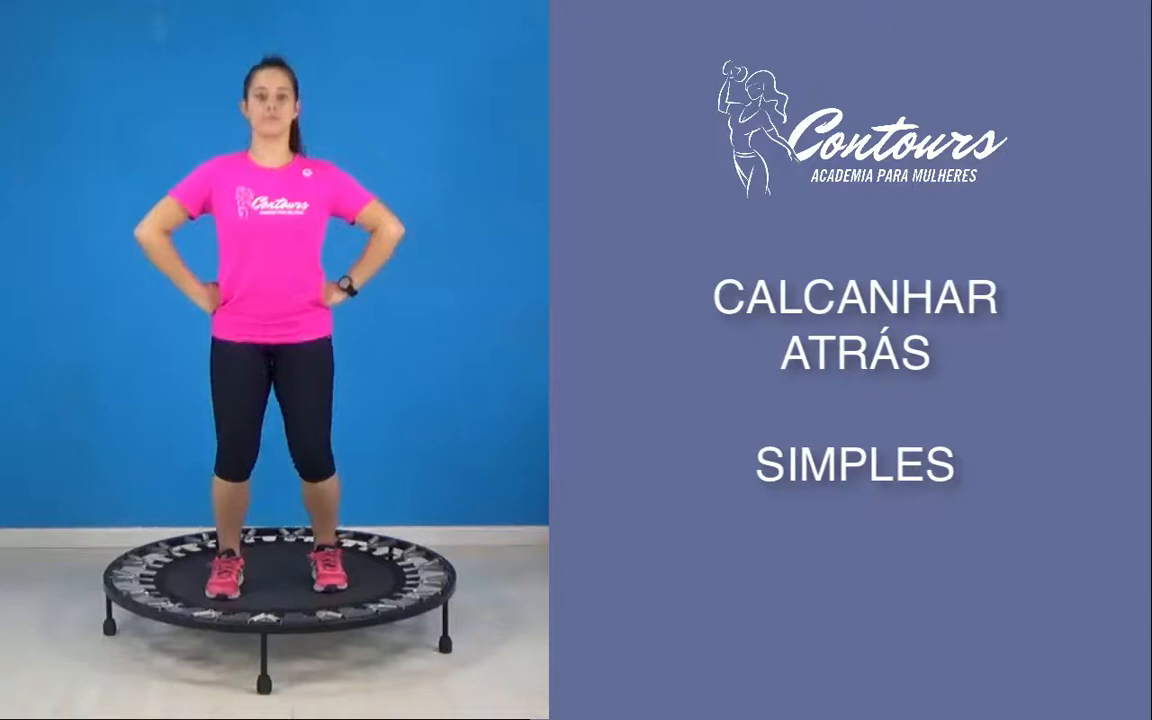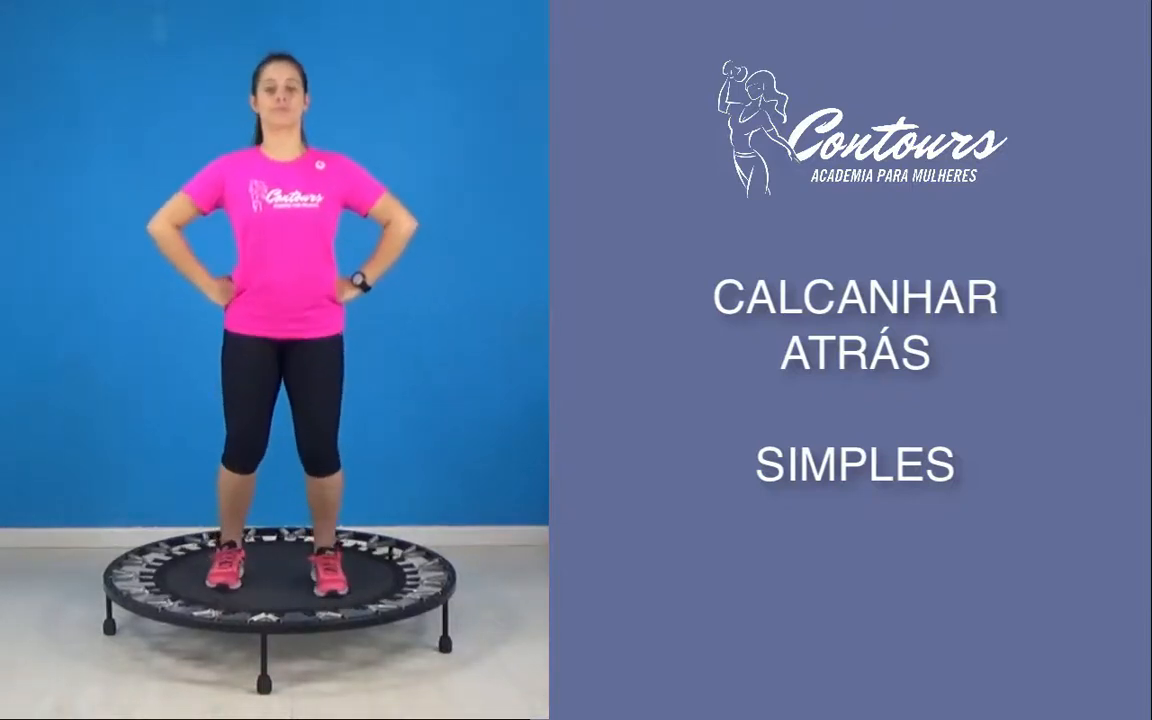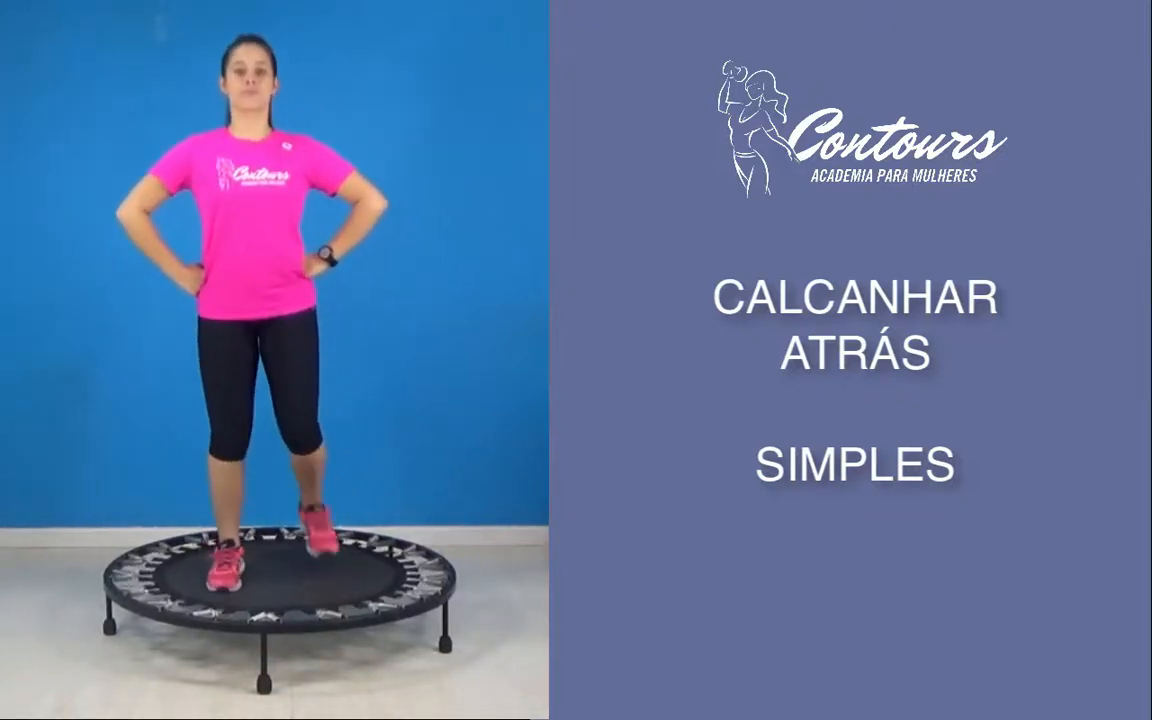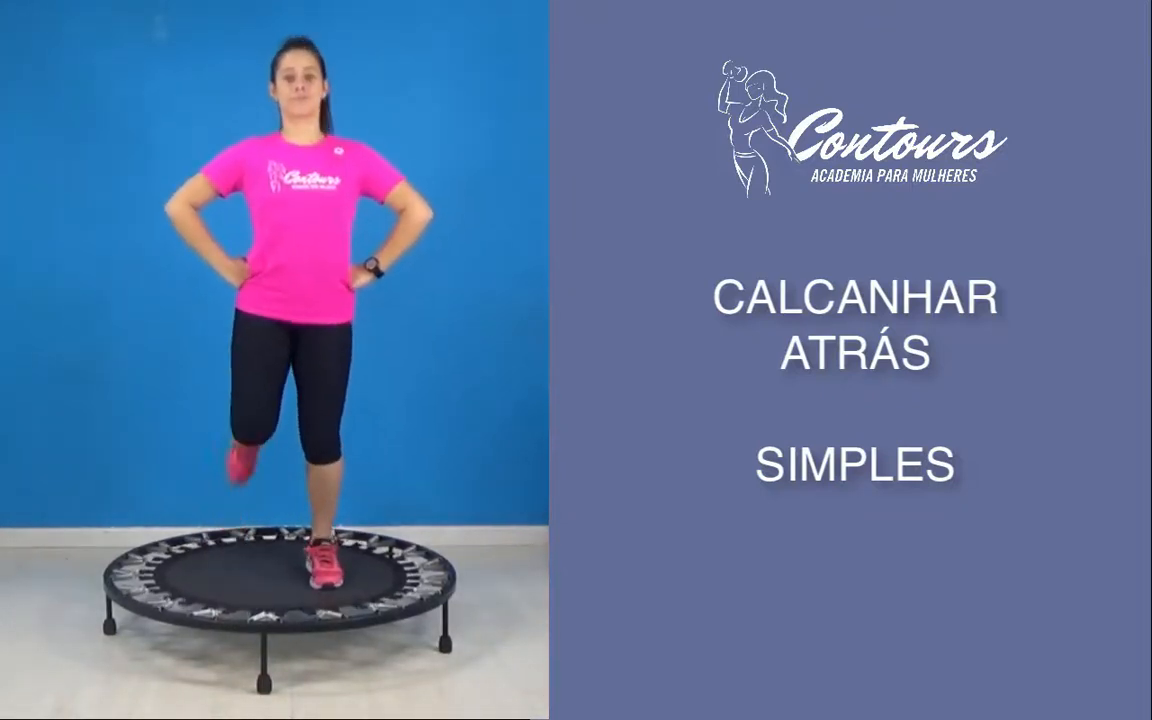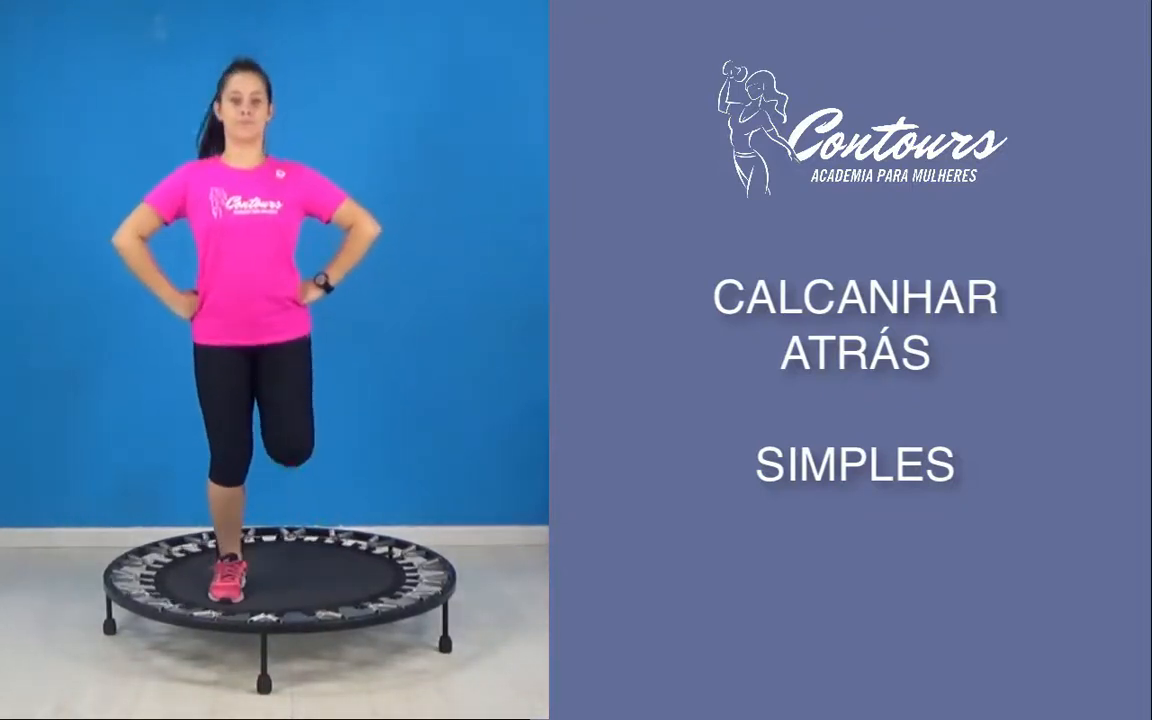
dt=1s
person 1, frame 1
left shoulder: (323, 178)
right shoulder: (217, 174)
left elbow: (390, 230)
right elbow: (150, 231)
left wrist: (346, 286)
right wrist: (198, 292)
left hip: (306, 339)
right hip: (236, 340)
left knee: (313, 456)
right knee: (235, 457)
left ankle: (326, 550)
right ankle: (228, 556)
person 1, frame 2
left shoulder: (337, 171)
right shoulder: (229, 169)
left elbow: (402, 224)
right elbow: (162, 226)
left wrist: (359, 282)
right wrist: (211, 286)
left hip: (318, 333)
right hip: (249, 333)
left knee: (320, 450)
right knee: (243, 447)
left ankle: (327, 550)
right ankle: (229, 549)
person 1, frame 3
left shoulder: (303, 152)
right shoulder: (196, 151)
left elbow: (372, 201)
right elbow: (131, 211)
left wrist: (326, 258)
right wrist: (180, 272)
left hip: (291, 311)
right hip: (221, 315)
left knee: (300, 428)
right knee: (228, 434)
left ankle: (313, 508)
right ankle: (228, 547)
person 1, frame 4
left shoulder: (354, 158)
right shoulder: (249, 154)
left elbow: (418, 212)
right elbow: (179, 206)
left wrist: (371, 269)
right wrist: (225, 266)
left hip: (330, 318)
right hip: (261, 314)
left knee: (322, 436)
right knee: (251, 428)
left ankle: (322, 545)
right ankle: (246, 450)
person 1, frame 5
left shoulder: (297, 179)
right shoulder: (191, 179)
left elbow: (366, 227)
right elbow: (127, 238)
left wrist: (322, 283)
right wrist: (175, 298)
left hip: (285, 337)
right hip: (217, 340)
left knee: (291, 446)
right knee: (229, 457)
left ankle: (286, 428)
right ankle: (229, 560)
